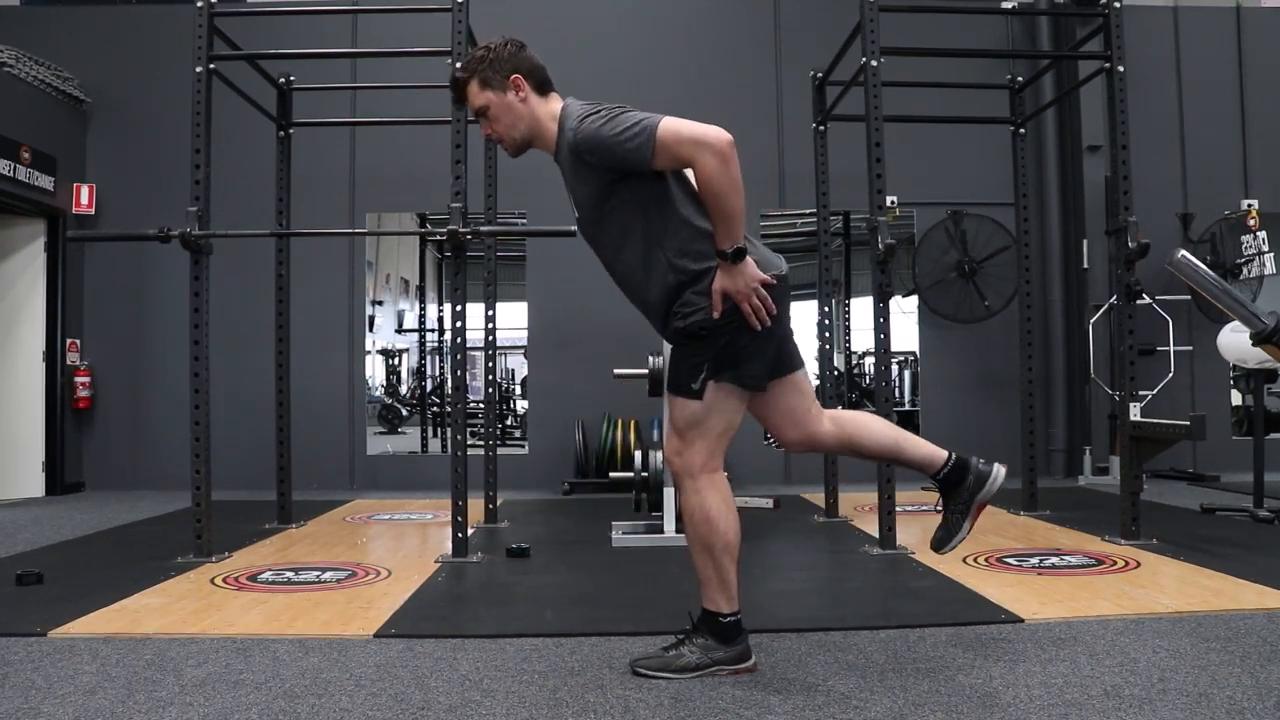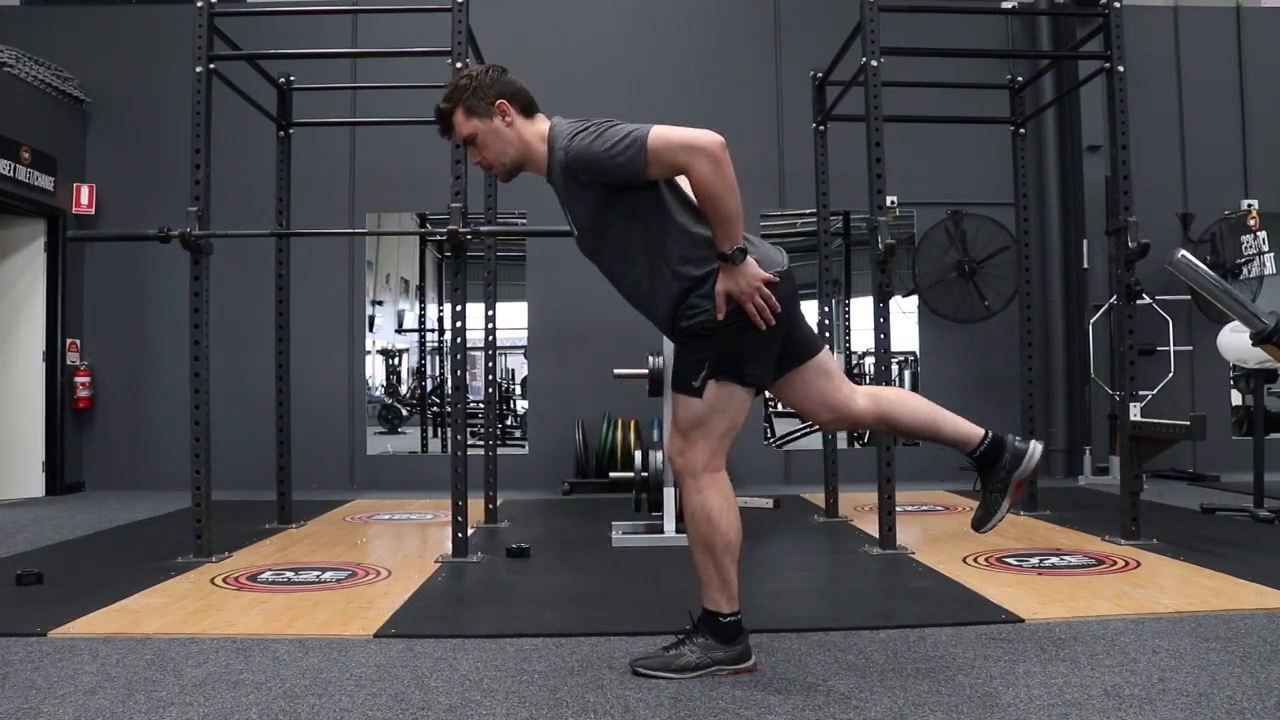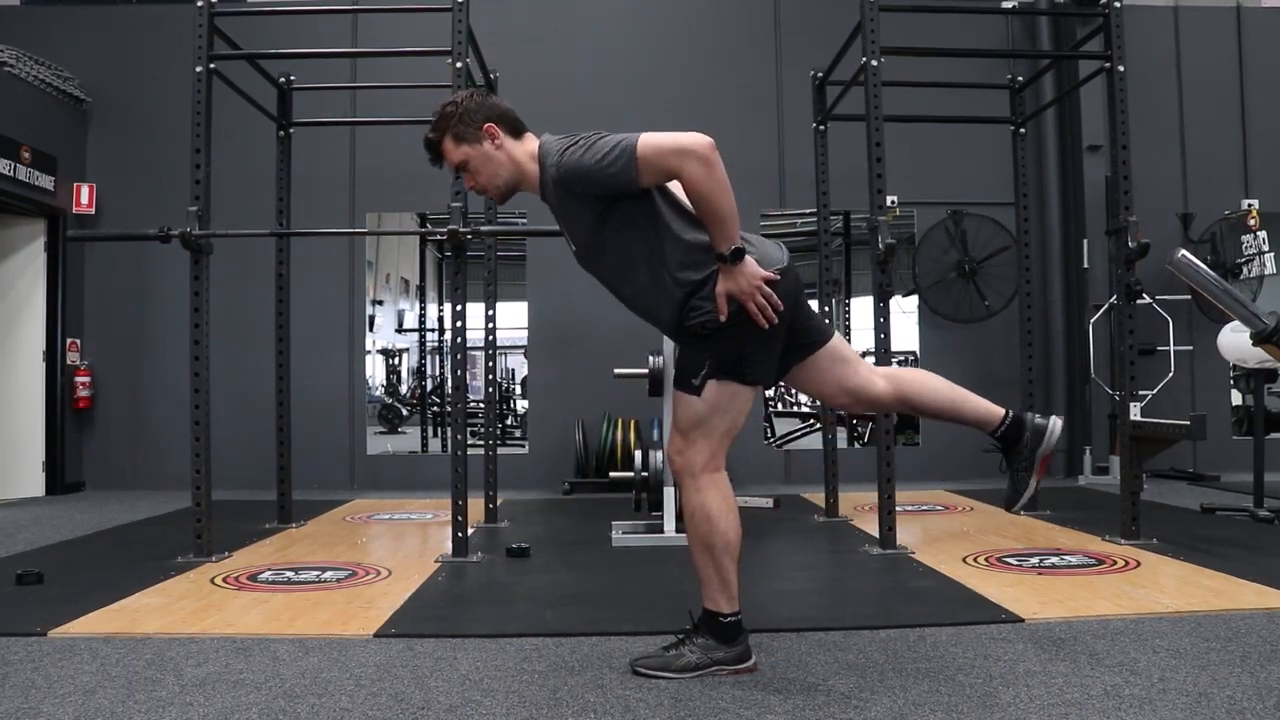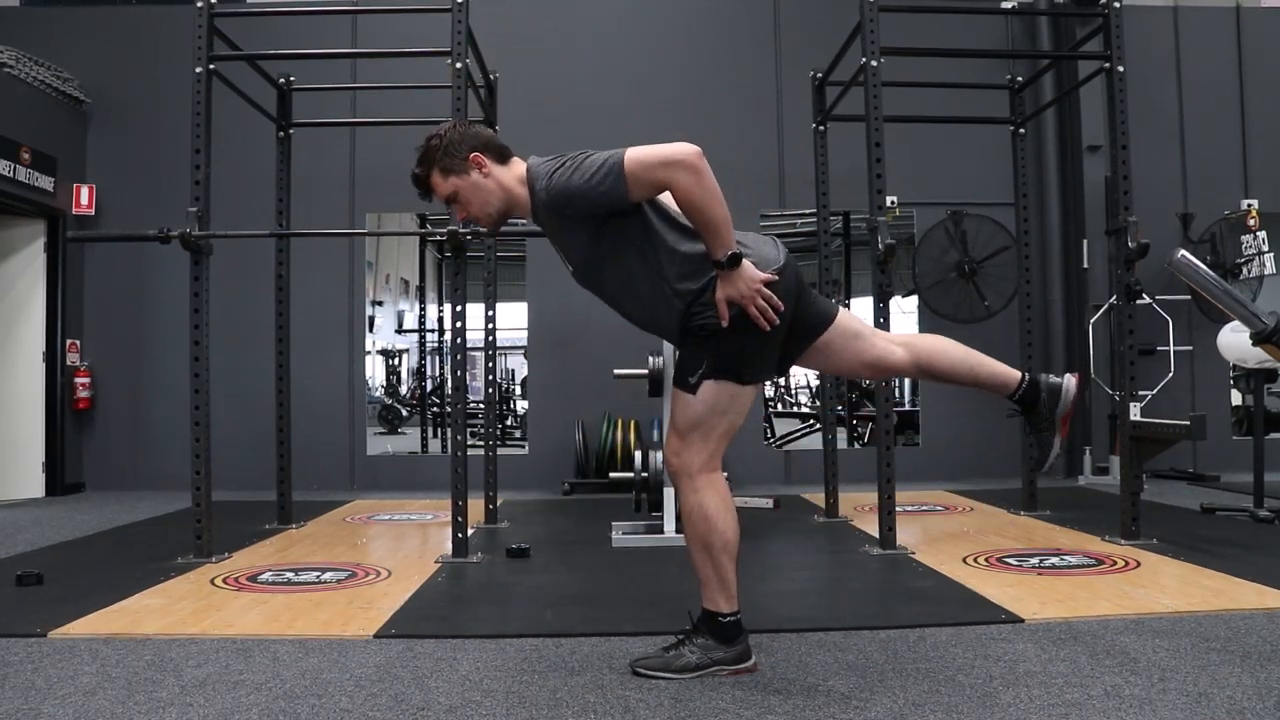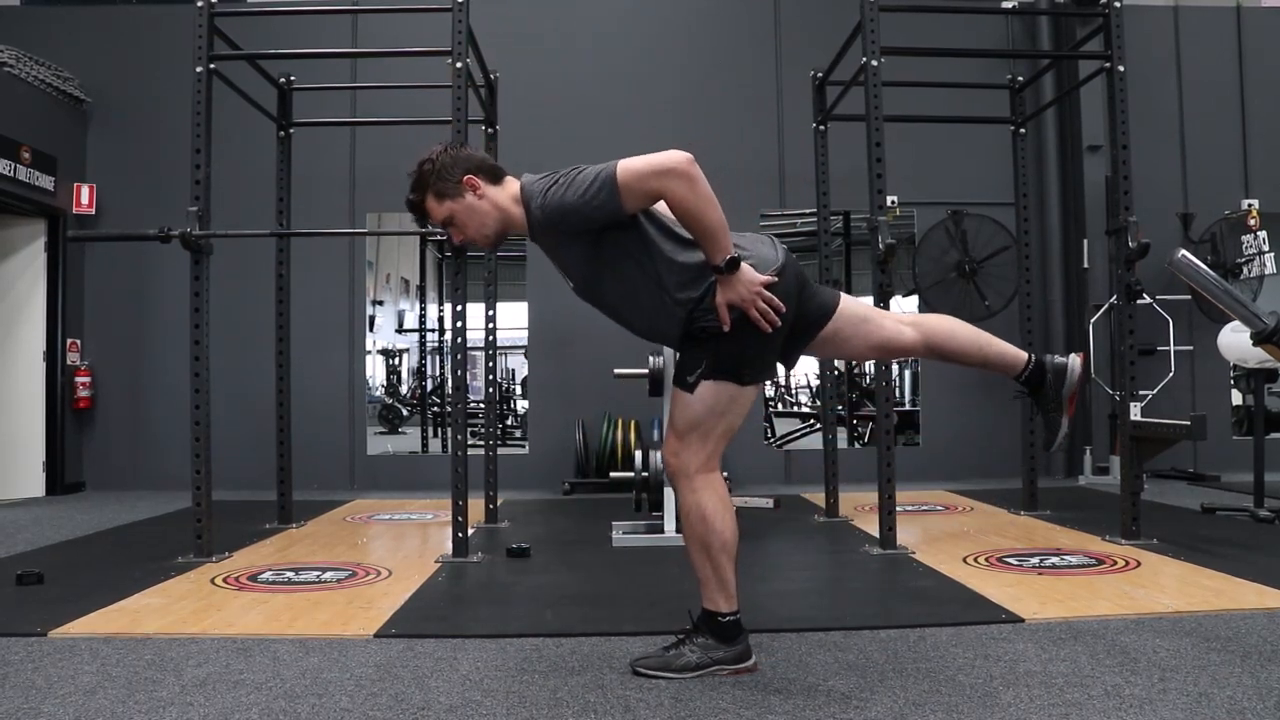
dt=0.3s
person 1, frame 1
left shoulder: (588, 130)
right shoulder: (579, 144)
left elbow: (712, 145)
right elbow: (685, 173)
left wrist: (732, 257)
left hip: (719, 298)
right hip: (730, 297)
left knee: (693, 462)
right knee: (808, 429)
left ankle: (722, 635)
right ankle: (960, 473)
person 1, frame 2
left shoulder: (579, 148)
right shoulder: (571, 161)
left elbow: (705, 147)
right elbow: (678, 179)
left wrist: (732, 259)
left hip: (726, 297)
right hip: (741, 294)
left knee: (694, 461)
right knee: (844, 407)
left ankle: (722, 634)
right ankle: (996, 451)
person 1, frame 3
left shoulder: (570, 163)
right shoulder: (565, 178)
left elbow: (695, 151)
right elbow: (674, 184)
left wrist: (731, 258)
left hip: (729, 298)
right hip: (750, 293)
left knee: (694, 461)
right knee: (865, 387)
left ankle: (722, 634)
right ankle: (1015, 429)
person 1, frame 4
left shoulder: (562, 185)
right shoulder: (556, 199)
left elbow: (683, 159)
right elbow: (660, 191)
left wrist: (728, 264)
left hip: (736, 296)
right hip: (754, 286)
left knee: (691, 461)
right knee: (885, 355)
left ankle: (722, 635)
right ankle: (1035, 391)
person 1, frame 5
left shoulder: (556, 201)
right shoulder: (553, 210)
left elbow: (675, 167)
right elbow: (657, 194)
left wrist: (725, 267)
left hip: (735, 298)
right hip: (756, 285)
left knee: (689, 462)
right knee: (894, 334)
left ankle: (722, 634)
right ankle: (1041, 373)
